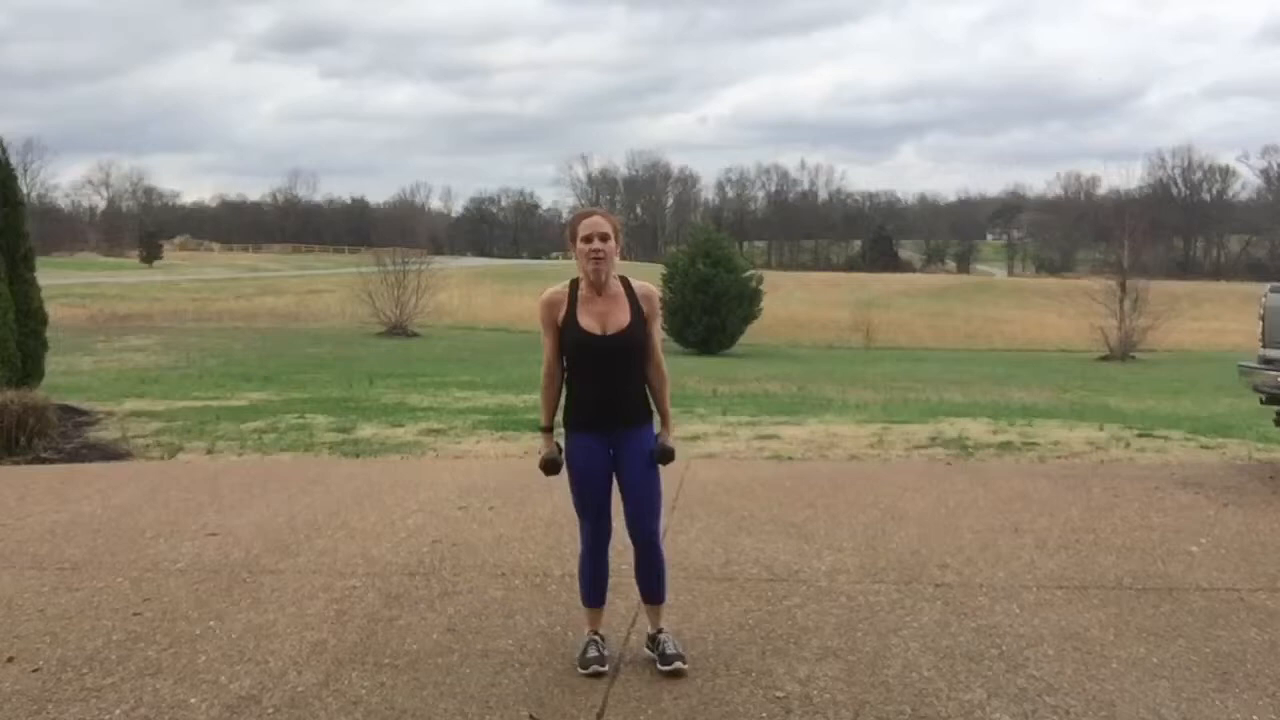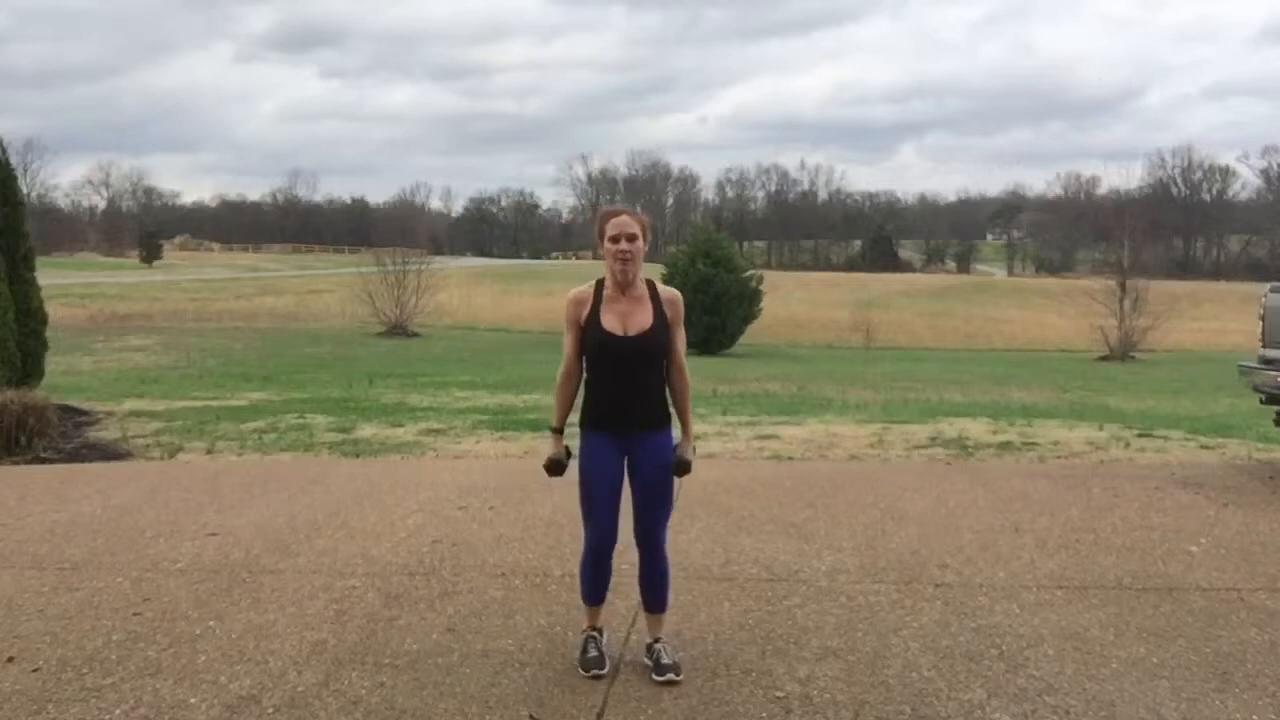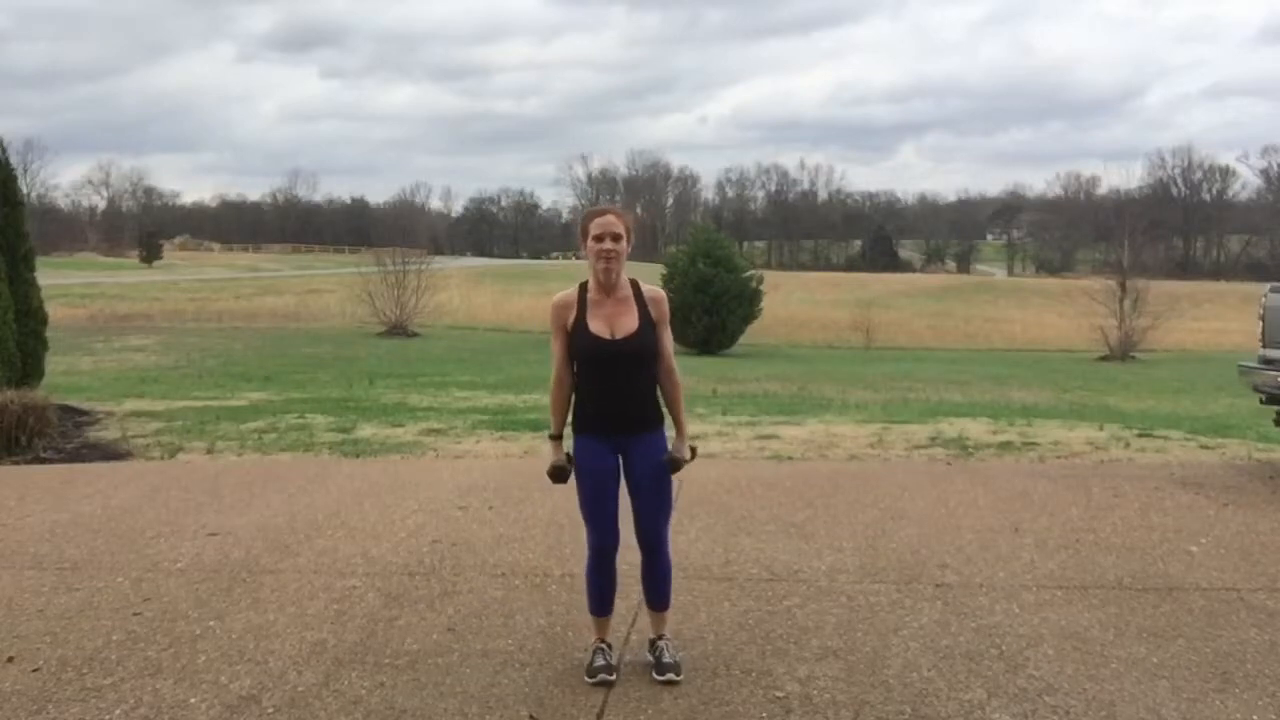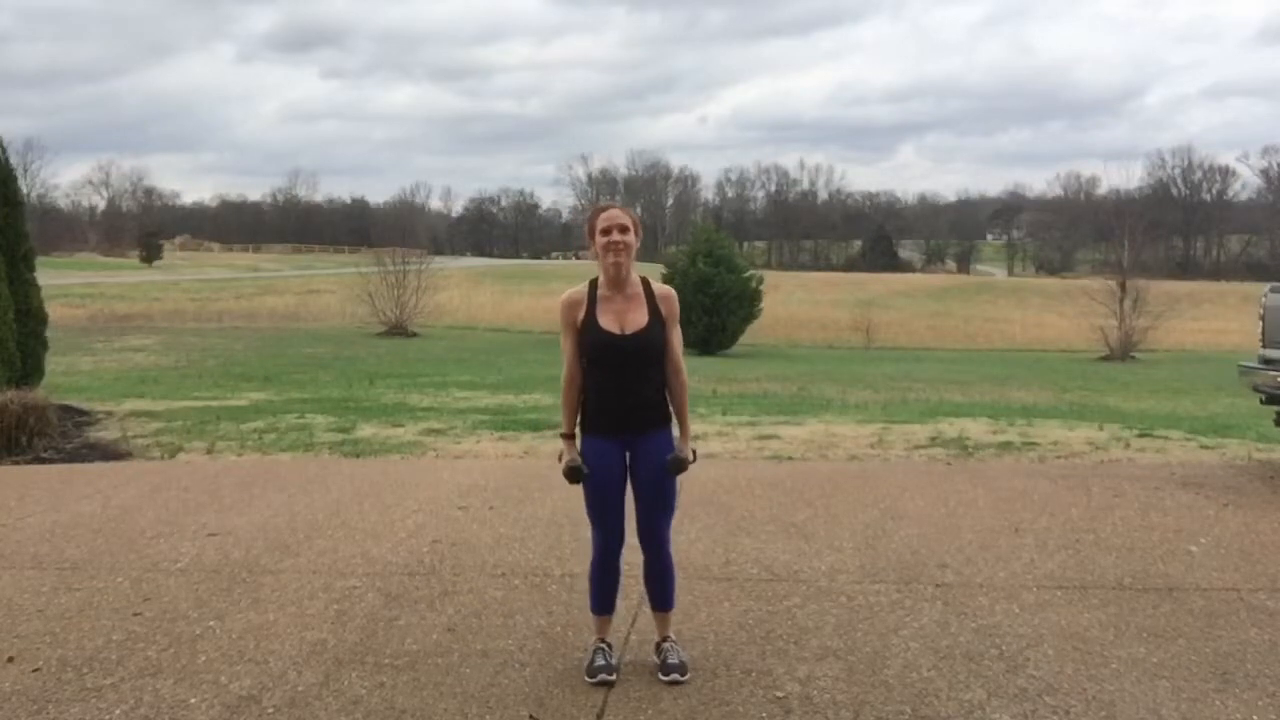
dt=0.4s
person 1, frame 1
left shoulder: (643, 295)
right shoulder: (555, 301)
left elbow: (655, 365)
right elbow: (551, 372)
left wrist: (666, 425)
right wrist: (546, 432)
left hip: (636, 429)
right hip: (583, 433)
left knee: (646, 533)
right knee: (594, 536)
left ankle: (657, 631)
right ankle: (594, 634)
person 1, frame 2
left shoulder: (668, 300)
right shoulder: (581, 300)
left elbow: (678, 371)
right elbow: (570, 371)
left wrist: (687, 433)
right wrist: (557, 432)
left hip: (653, 434)
right hip: (600, 434)
left knee: (652, 540)
right knee: (599, 539)
left ankle: (657, 639)
right ankle: (592, 630)
person 1, frame 3
left shoulder: (653, 299)
right shoulder: (566, 305)
left elbow: (668, 371)
right elbow: (561, 378)
left wrist: (681, 433)
right wrist: (556, 440)
left hip: (646, 434)
right hip: (592, 438)
left knee: (654, 540)
right knee: (602, 543)
left ankle: (659, 637)
right ankle: (601, 642)
person 1, frame 4
left shoulder: (663, 297)
right shoulder: (575, 302)
left elbow: (675, 370)
right elbow: (572, 376)
left wrist: (685, 434)
right wrist: (568, 438)
left hip: (654, 434)
right hip: (600, 437)
left knee: (656, 540)
right knee: (607, 542)
left ankle: (665, 639)
right ankle: (601, 642)
